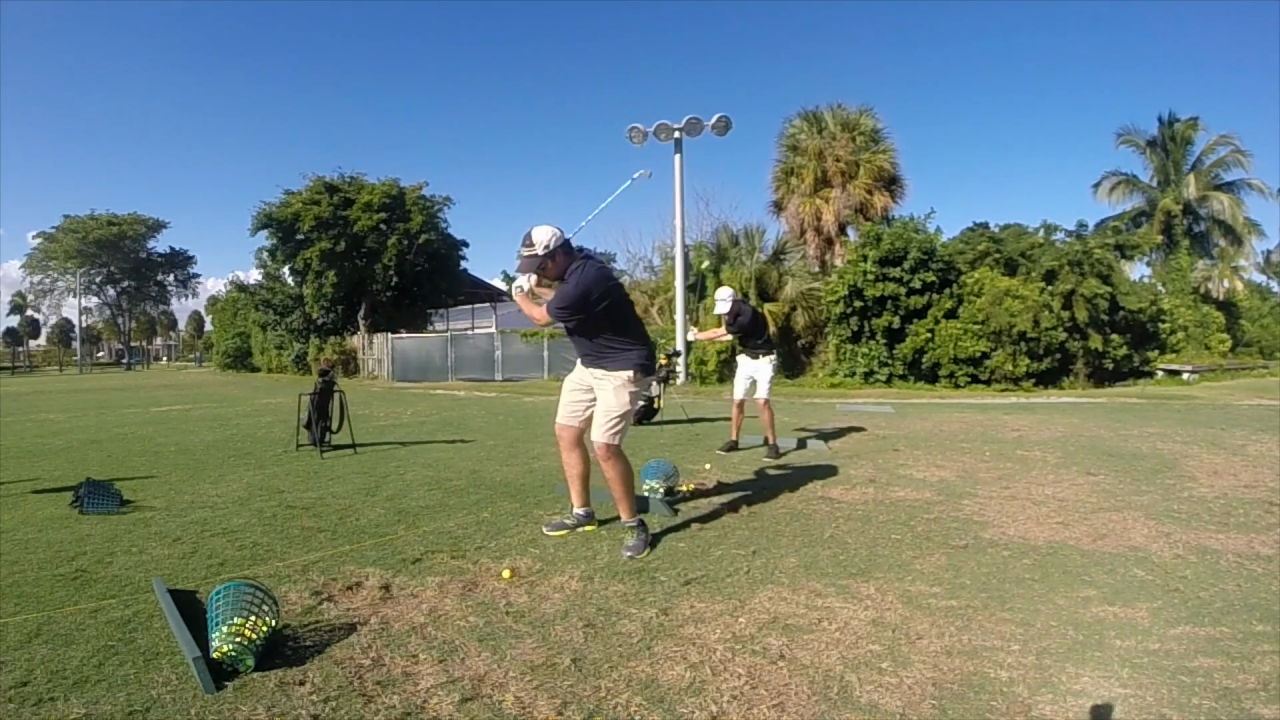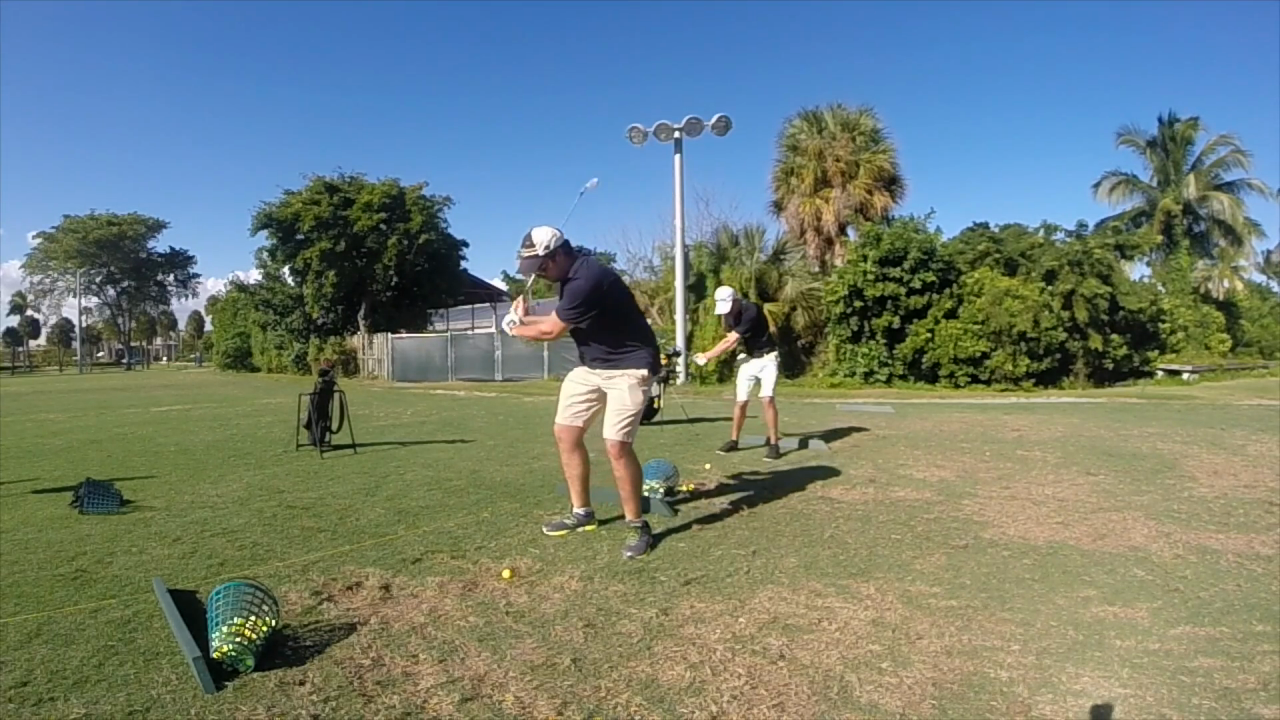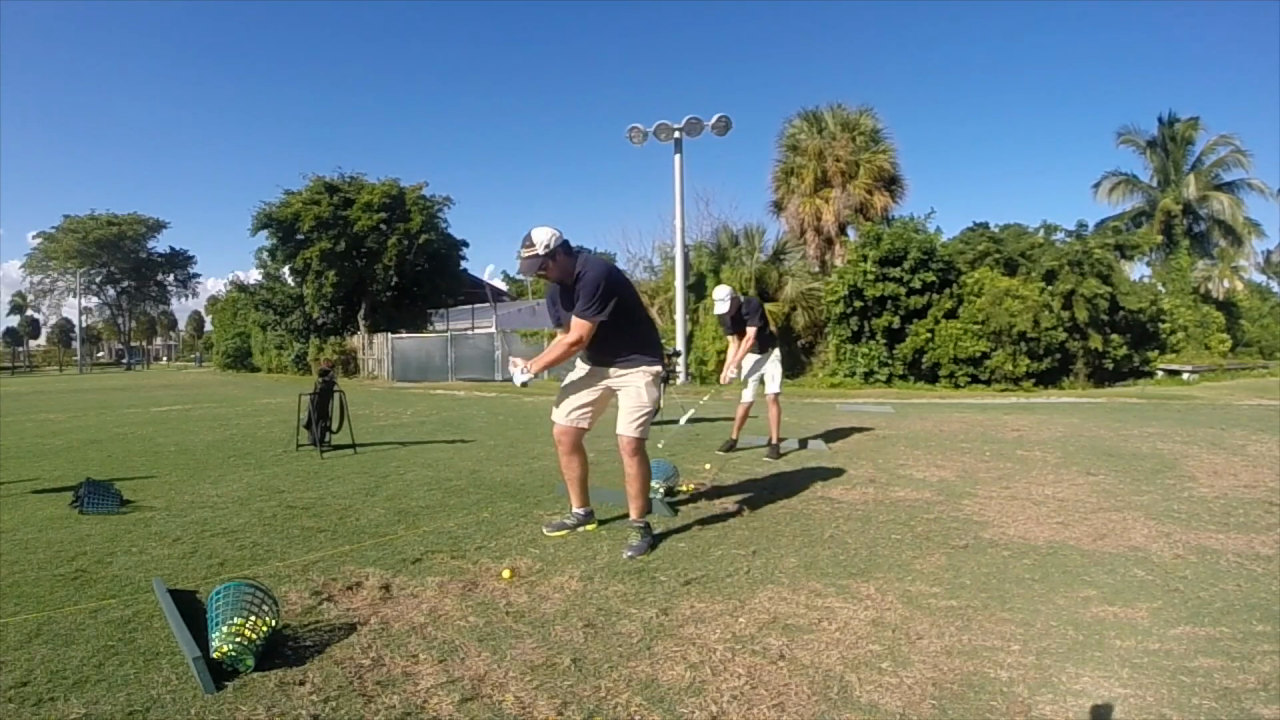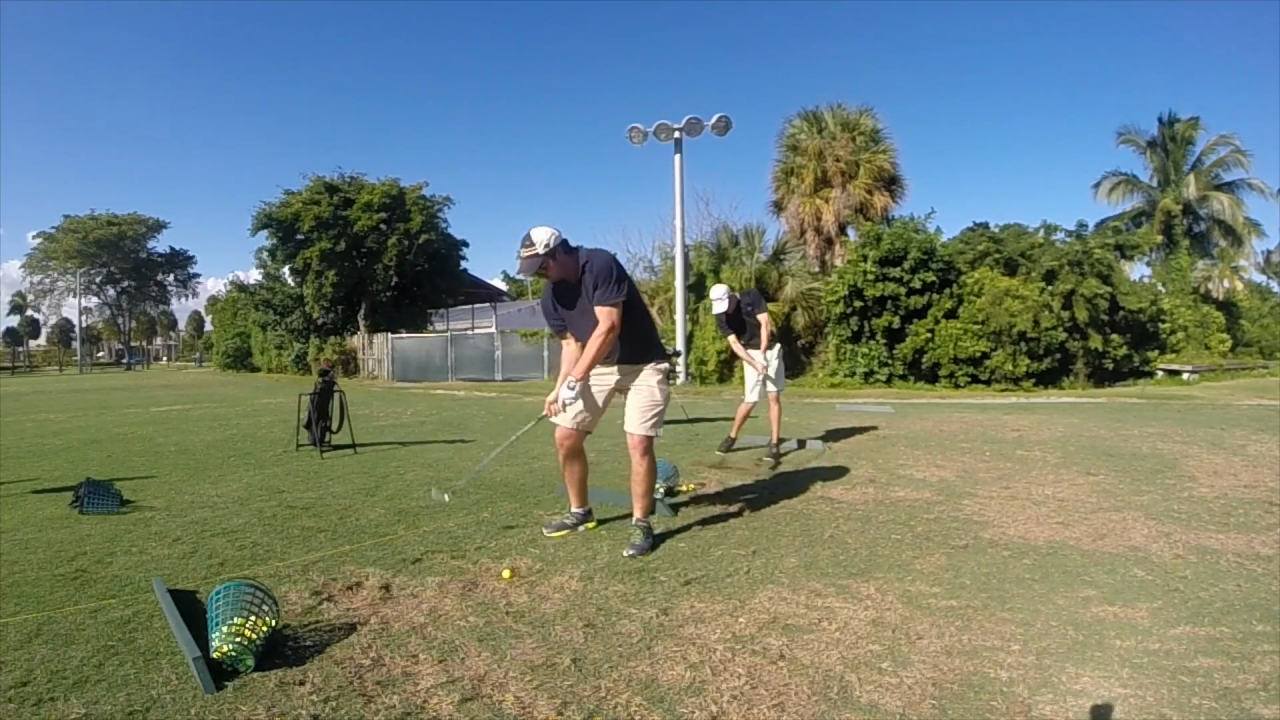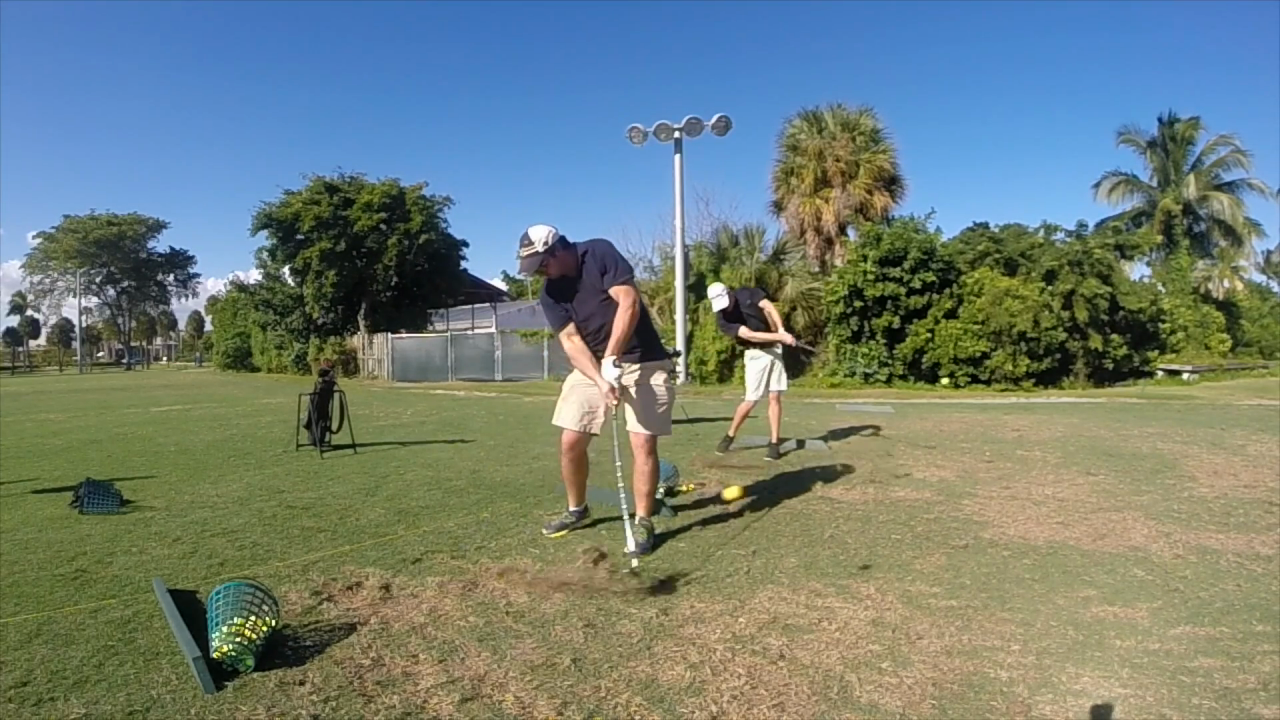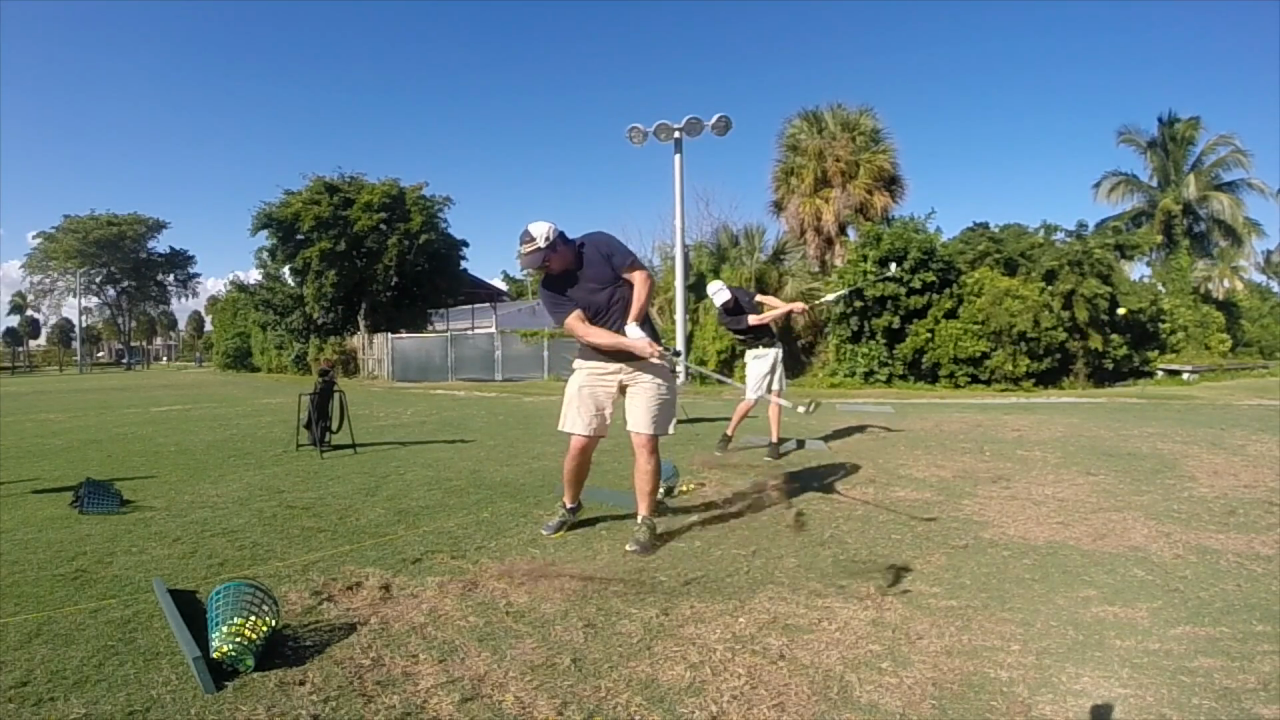
dt=0.2s
person 1, frame 1
left shoulder: (582, 283)
right shoulder: (579, 267)
left elbow: (543, 317)
left wrist: (520, 296)
right wrist: (534, 288)
left hip: (623, 367)
right hip: (591, 364)
left knee: (606, 445)
right knee: (566, 433)
left ankle: (634, 525)
right ankle: (582, 513)
person 1, frame 2
left shoulder: (587, 279)
right shoulder: (568, 277)
left elbow: (552, 330)
right elbow: (561, 323)
left wrist: (515, 327)
right wrist: (525, 318)
left hip: (630, 366)
right hip: (592, 363)
left knee: (616, 445)
right knee: (565, 432)
left ankle: (637, 525)
right ankle: (582, 512)
person 1, frame 3
left shoulder: (596, 273)
right shoulder: (556, 289)
left elbow: (577, 339)
right elbow: (566, 337)
left wrist: (532, 367)
right wrist: (534, 365)
left hip: (637, 364)
right hip: (593, 364)
left knee: (630, 443)
right knee: (564, 433)
left ankle: (639, 525)
right ankle: (581, 512)
person 1, frame 4
left shoulder: (600, 264)
right shoulder: (551, 295)
left elbow: (609, 326)
right elbow: (570, 343)
left wrist: (577, 378)
right wrist: (561, 386)
left hip: (643, 363)
right hip: (593, 366)
left knee: (639, 442)
right knee: (565, 437)
left ankle: (641, 524)
right ankle: (579, 512)
person 1, frame 5
left shoulder: (599, 253)
right shoulder: (550, 294)
left elbow: (628, 300)
right elbow: (572, 342)
left wrist: (613, 354)
right wrist: (599, 379)
left hip: (645, 361)
right hip: (593, 364)
left knee: (643, 442)
right knee: (571, 440)
left ankle: (643, 523)
right ankle: (576, 509)
person 1, frame 6
left shoulder: (600, 245)
right shoulder: (550, 288)
left elbow: (642, 278)
right elbow: (583, 331)
left wrist: (634, 324)
right wrist: (631, 345)
left hip: (646, 359)
right hip: (595, 363)
left knee: (645, 442)
right knee: (580, 443)
left ankle: (645, 523)
right ankle: (569, 506)
person 2, frame 1
left shoulder: (748, 315)
right shoulder: (732, 312)
left elbow: (720, 333)
right elbow: (728, 335)
left wrist: (696, 336)
right wrist: (700, 335)
left hip: (764, 360)
right hip: (745, 359)
left knee: (762, 401)
right knee: (738, 401)
left ankle: (772, 443)
right ankle: (734, 440)
person 2, frame 2
left shoulder: (751, 311)
right shoulder: (728, 314)
left elbow: (731, 342)
right elbow: (729, 341)
left wrist: (708, 356)
right wrist: (709, 355)
left hip: (767, 358)
right hip: (747, 359)
left knee: (767, 400)
right knee: (741, 401)
left ankle: (773, 444)
right ankle: (733, 441)
person 2, frame 3
left shoulder: (752, 304)
right shoulder: (724, 316)
left elbow: (750, 338)
right elbow: (733, 343)
left wrist: (734, 364)
right wrist: (727, 367)
left hip: (770, 354)
right hip: (749, 358)
left knee: (772, 398)
right knee: (746, 401)
left ankle: (774, 443)
right ankle: (733, 439)
person 2, frame 4
left shoulder: (751, 297)
right shoulder: (721, 318)
left elbow: (765, 323)
right elbow: (735, 345)
left wrist: (763, 351)
right wrist: (755, 363)
left hip: (772, 351)
right hip: (751, 356)
left knee: (774, 397)
right knee: (750, 401)
left ankle: (774, 443)
right ankle: (731, 437)
person 2, frame 5
left shoulder: (745, 293)
right shoulder: (722, 319)
left elbow: (769, 307)
right elbow: (751, 335)
left wrist: (782, 331)
right wrist: (780, 336)
left hip: (775, 349)
right hip: (755, 355)
left knee: (774, 397)
right knee: (751, 401)
left ankle: (774, 443)
right ankle: (729, 436)
person 2, frame 6
left shoulder: (739, 293)
right shoulder: (725, 317)
left elbow: (765, 299)
right elbow: (760, 319)
left wrist: (788, 305)
right wrist: (789, 308)
left hip: (774, 348)
right hip: (757, 355)
left knee: (775, 396)
right knee: (751, 400)
left ankle: (774, 443)
right ankle: (727, 435)
